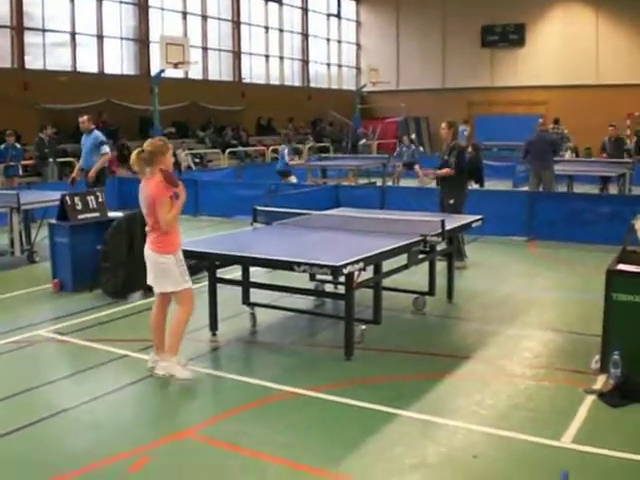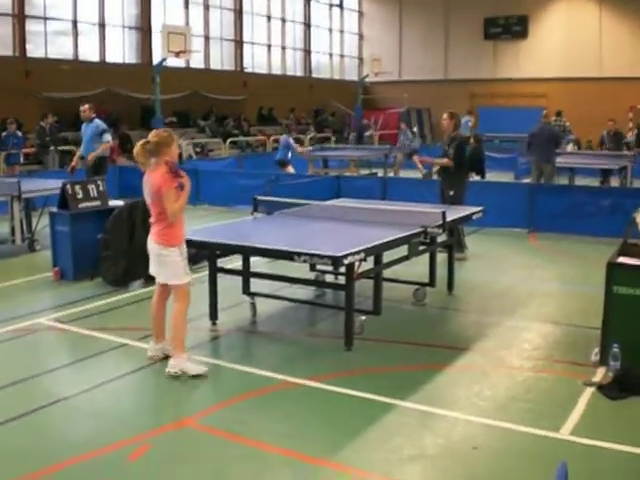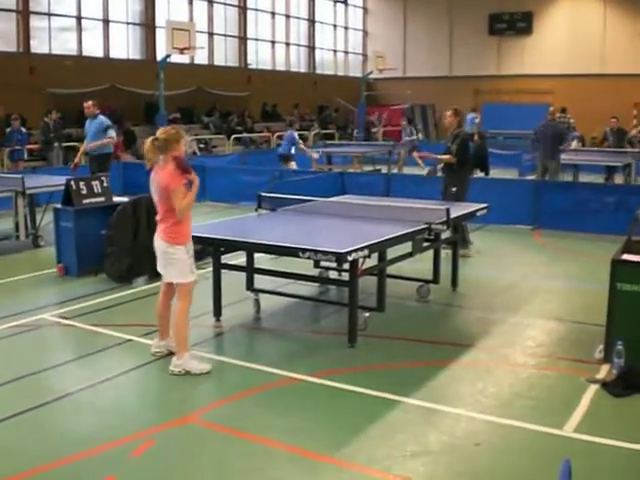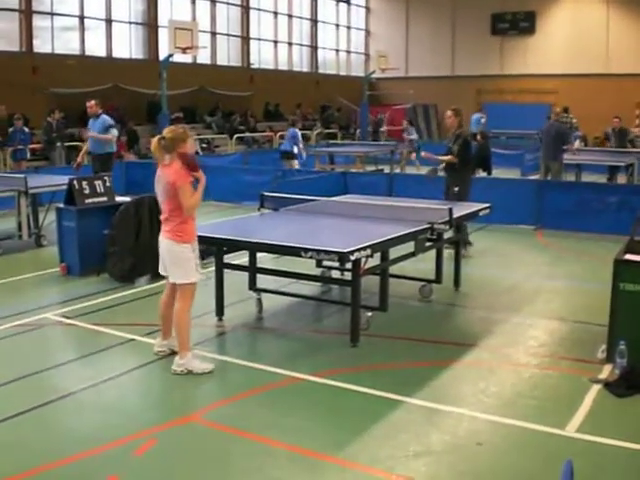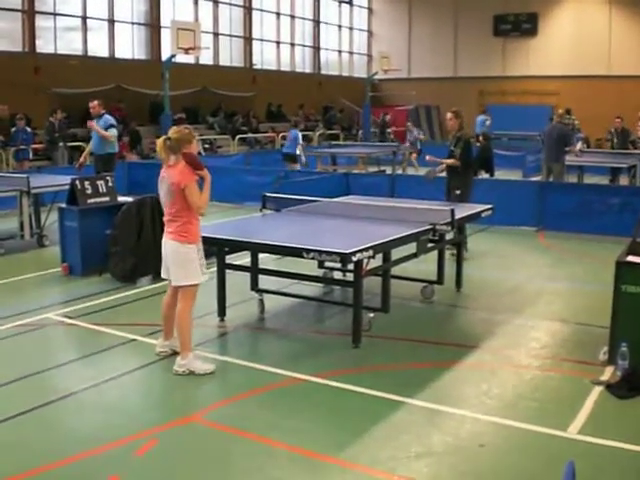
dt=0.1s
person 1, frame 1
left shoulder: (148, 182)
right shoulder: (160, 186)
right elbow: (166, 223)
left wrist: (174, 194)
right wrist: (181, 198)
left hip: (154, 249)
right hip: (166, 252)
left knee: (162, 303)
right knee: (185, 305)
left ankle: (158, 356)
right ankle: (168, 362)
person 1, frame 2
left shoulder: (152, 173)
right shoulder: (165, 176)
right elbow: (173, 213)
left wrist: (178, 183)
right wrist: (186, 187)
left hip: (158, 239)
right hip: (170, 243)
left knee: (161, 293)
right knee: (181, 300)
left ankle: (157, 345)
right ankle: (178, 359)
person 1, frame 3
left shoulder: (158, 170)
right shoulder: (173, 173)
right elbow: (182, 211)
right wrist: (195, 184)
left hip: (163, 238)
right hip: (177, 241)
left knee: (167, 291)
right knee: (184, 299)
left ankle: (162, 341)
right ankle: (181, 359)
person 1, frame 4
left shoulder: (163, 170)
right shoulder: (180, 171)
right elbow: (189, 208)
right wrist: (201, 182)
left hip: (168, 237)
right hip: (182, 240)
left knee: (171, 291)
right knee: (185, 299)
left ankle: (164, 341)
right ankle: (183, 358)
person 1, frame 5
left shoulder: (166, 171)
right shoulder: (185, 172)
right elbow: (200, 208)
right wrist: (207, 180)
left hip: (170, 238)
right hip: (186, 241)
left knee: (173, 293)
right knee: (186, 300)
left ankle: (166, 342)
right ankle: (185, 359)
person 2, frame 1
left shoulder: (457, 149)
right shoulder: (446, 148)
left elbow: (452, 170)
left wrist: (433, 173)
right wrist: (435, 175)
left hip: (455, 191)
right hip: (446, 189)
left ankle: (460, 258)
right ankle: (451, 253)
person 2, frame 2
left shoulder: (457, 140)
right shoulder: (448, 138)
left elbow: (450, 161)
left wrist: (430, 160)
right wrist: (437, 168)
left hip: (455, 182)
right hip: (447, 181)
left ankle: (460, 249)
right ankle: (451, 244)
person 2, frame 3
left shoulder: (460, 136)
right shoulder: (452, 135)
left elbow: (453, 158)
left wrist: (432, 156)
right wrist: (442, 166)
left hip: (458, 178)
right hip: (450, 177)
left ankle: (464, 246)
right ankle: (456, 241)
person 2, frame 4
left shoulder: (462, 137)
right shoulder: (454, 135)
left elbow: (455, 158)
left wrist: (433, 157)
right wrist: (443, 166)
left hip: (460, 179)
right hip: (452, 177)
left ankle: (464, 245)
right ankle: (458, 241)
person 2, frame 5
left shoulder: (463, 139)
right shoulder: (454, 137)
left elbow: (457, 161)
left wrist: (436, 160)
right wrist: (443, 167)
left hip: (462, 180)
right hip: (453, 179)
left ankle: (460, 246)
